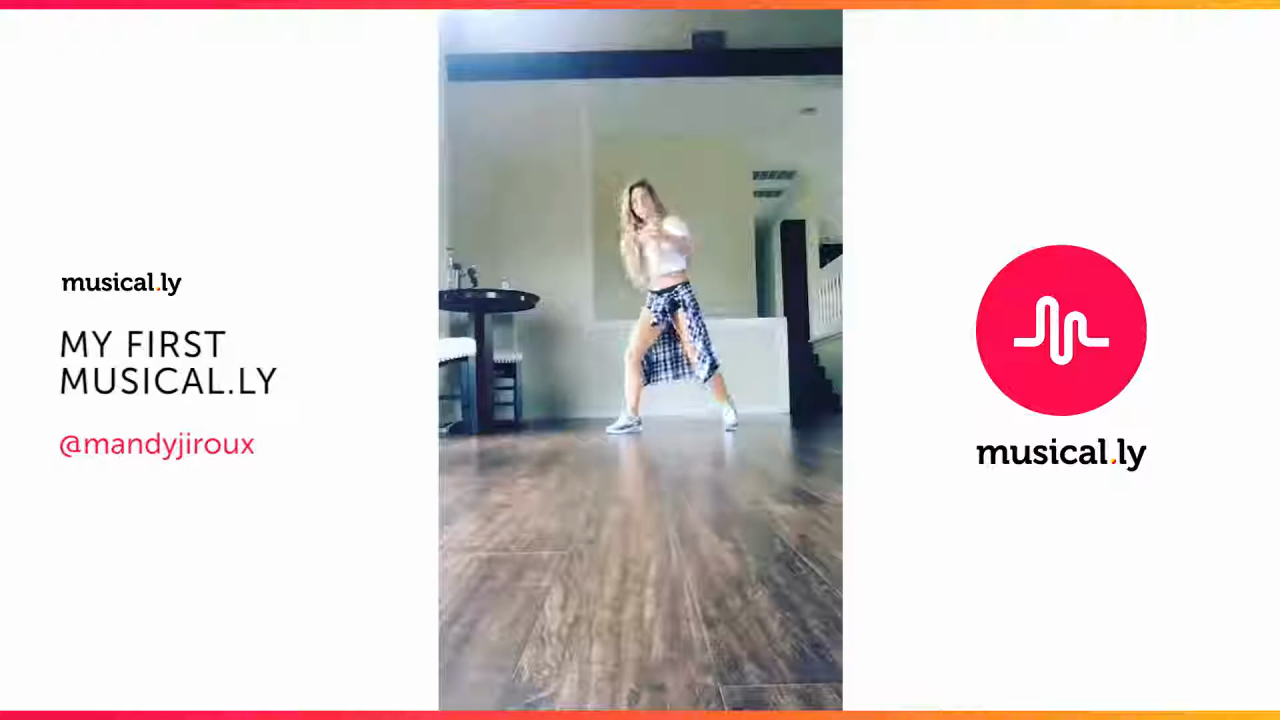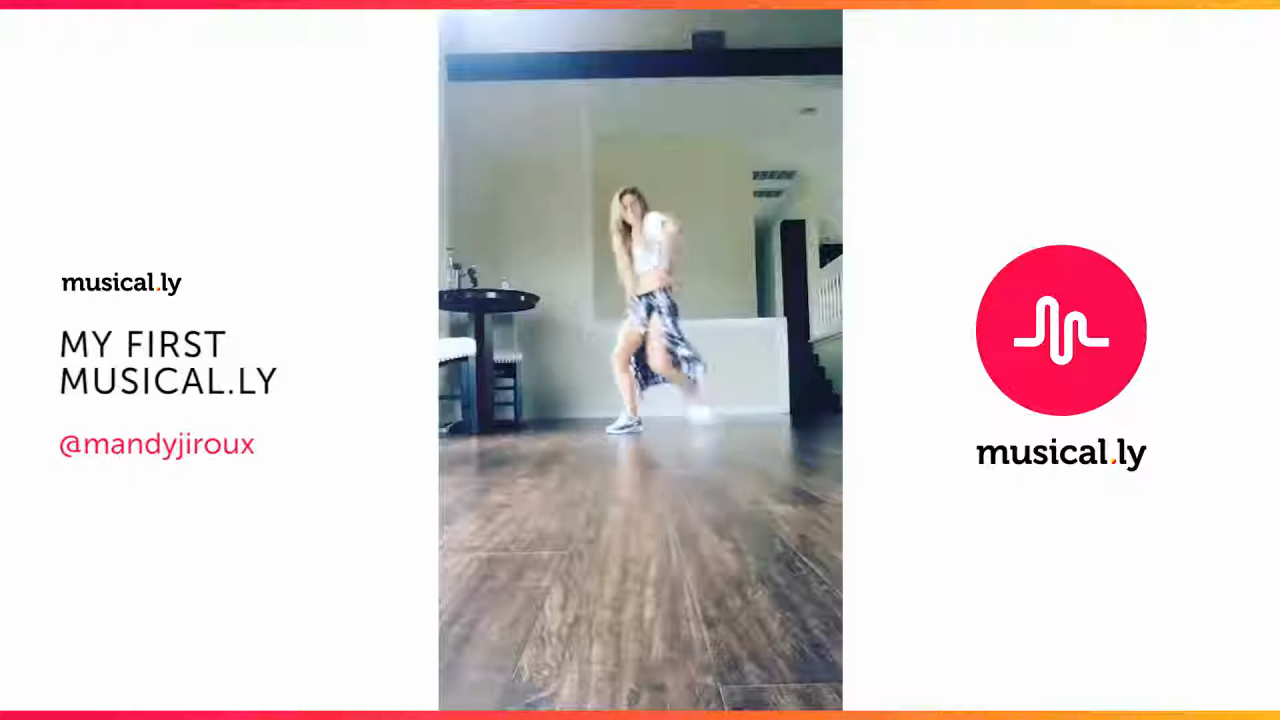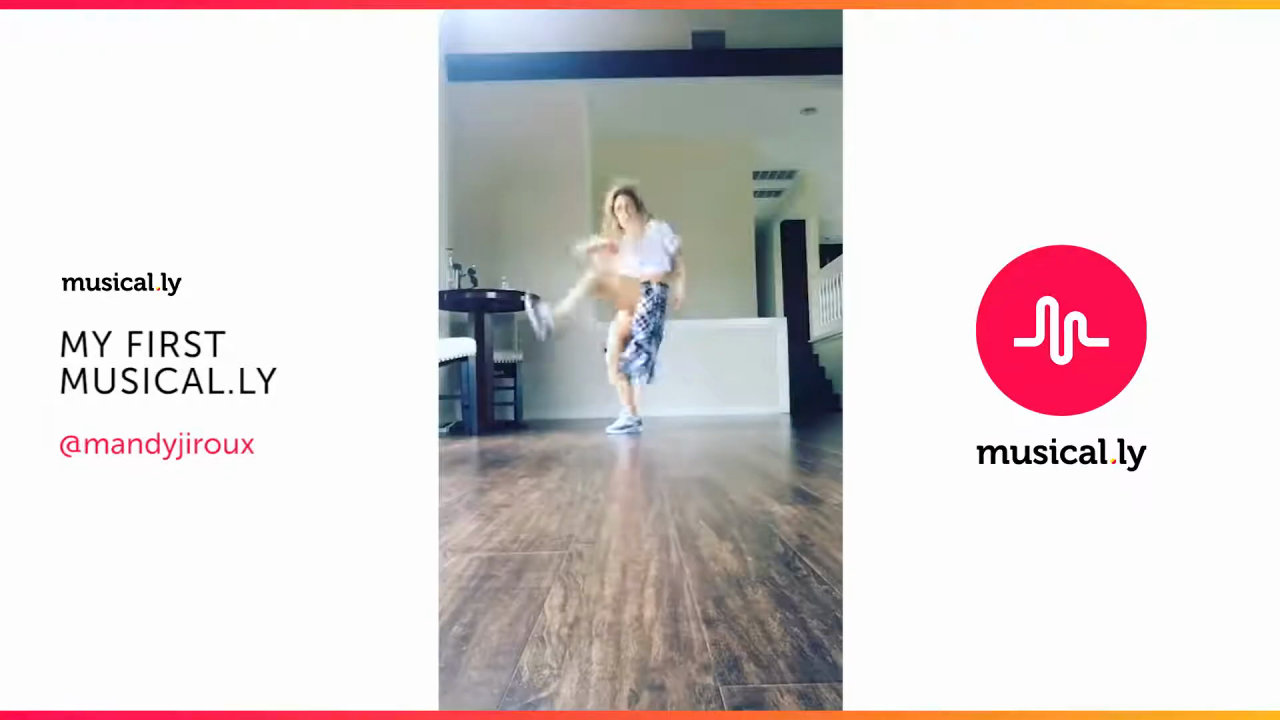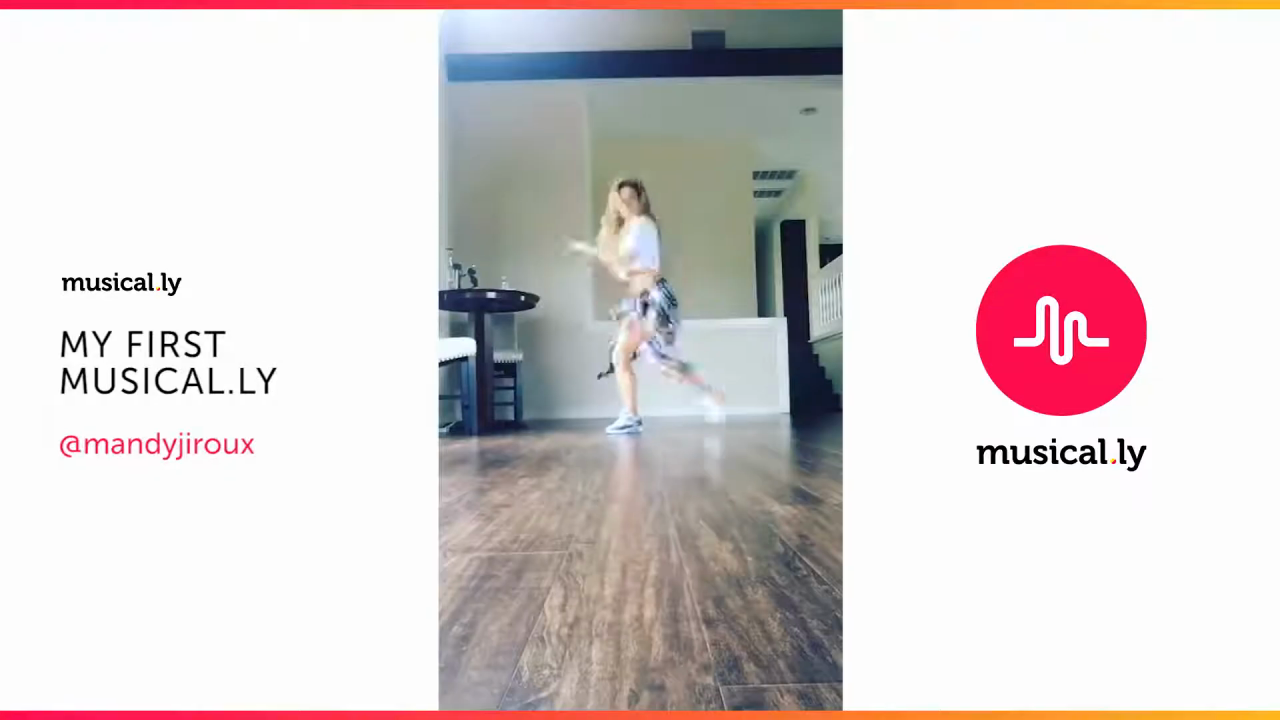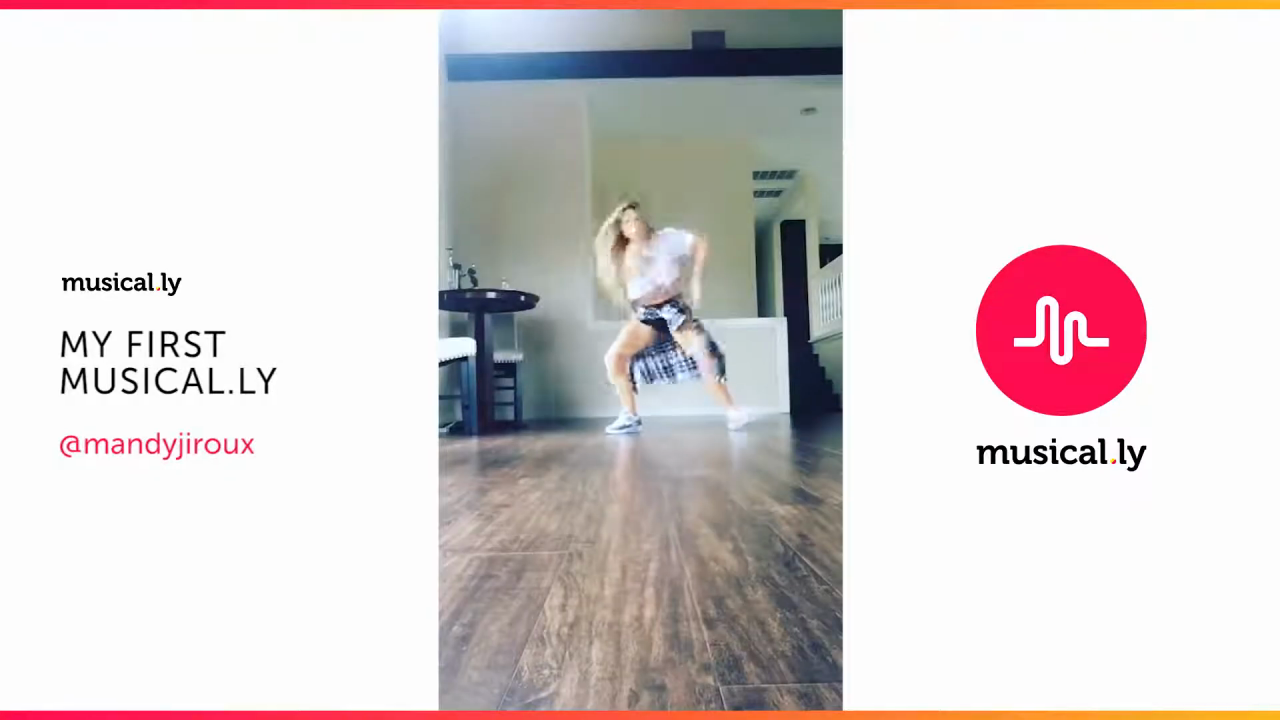
dt=0.3s
person 1, frame 1
left shoulder: (671, 223)
right shoulder: (638, 234)
left elbow: (685, 247)
left wrist: (662, 235)
left hip: (680, 295)
right hip: (655, 299)
left knee: (695, 354)
right knee: (632, 354)
left ankle: (728, 409)
right ankle: (631, 416)
person 1, frame 2
left shoulder: (653, 220)
right shoulder: (630, 239)
left elbow: (671, 229)
left wrist: (668, 240)
left hip: (660, 299)
right hip: (641, 302)
left knee: (659, 361)
right knee: (619, 357)
left ankle: (695, 401)
right ankle: (630, 417)
person 1, frame 3
left shoulder: (656, 228)
right shoulder: (618, 239)
left elbow: (677, 256)
left wrist: (679, 285)
left hip: (652, 295)
right hip: (630, 298)
left knee: (594, 278)
right knee: (613, 357)
left ankle: (551, 316)
right ankle: (630, 416)
person 1, frame 4
left shoulder: (641, 224)
right shoulder: (626, 228)
left elbow: (620, 258)
left wrist: (587, 249)
left hip: (654, 295)
right hip: (637, 299)
left knee: (660, 356)
right knee: (620, 357)
left ankle: (711, 397)
right ankle: (631, 417)
person 1, frame 5
left shoulder: (666, 239)
right shoulder: (622, 256)
left elbow: (701, 243)
left wrist: (695, 278)
right wrist: (634, 312)
left hip: (673, 310)
right hip: (646, 315)
left knee: (704, 357)
right knee: (613, 359)
left ankle: (733, 412)
right ankle: (629, 417)
